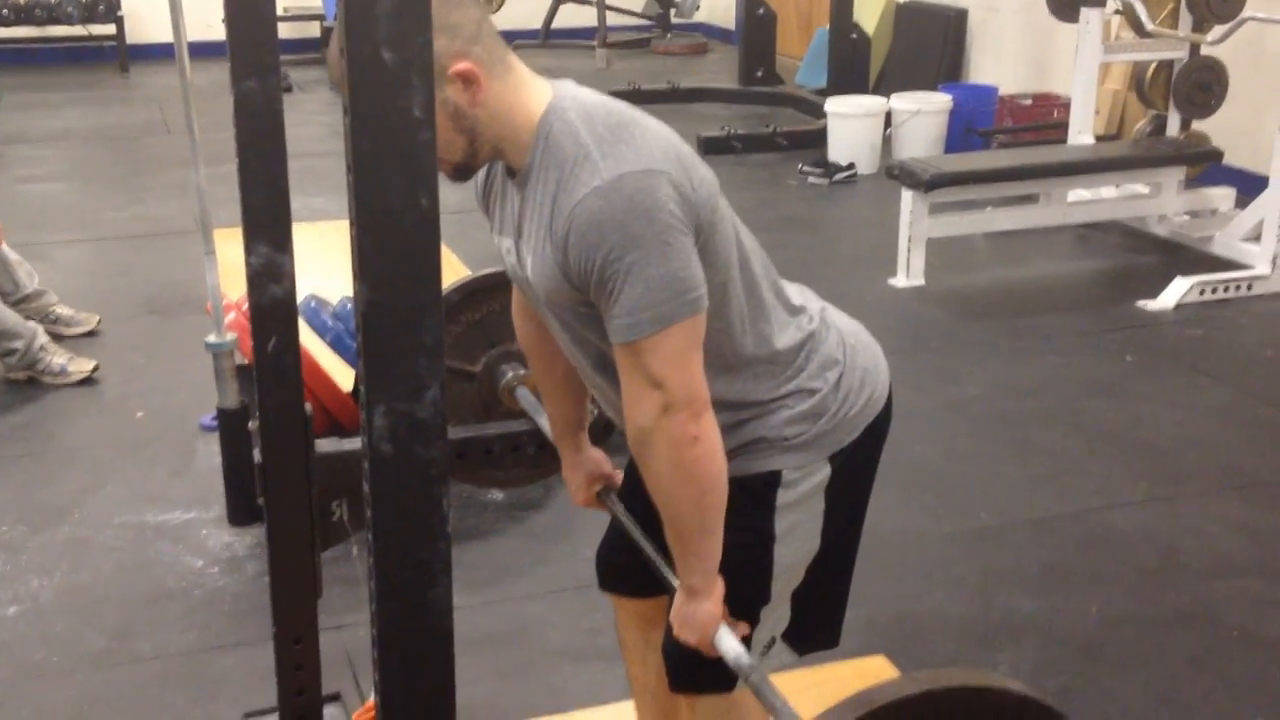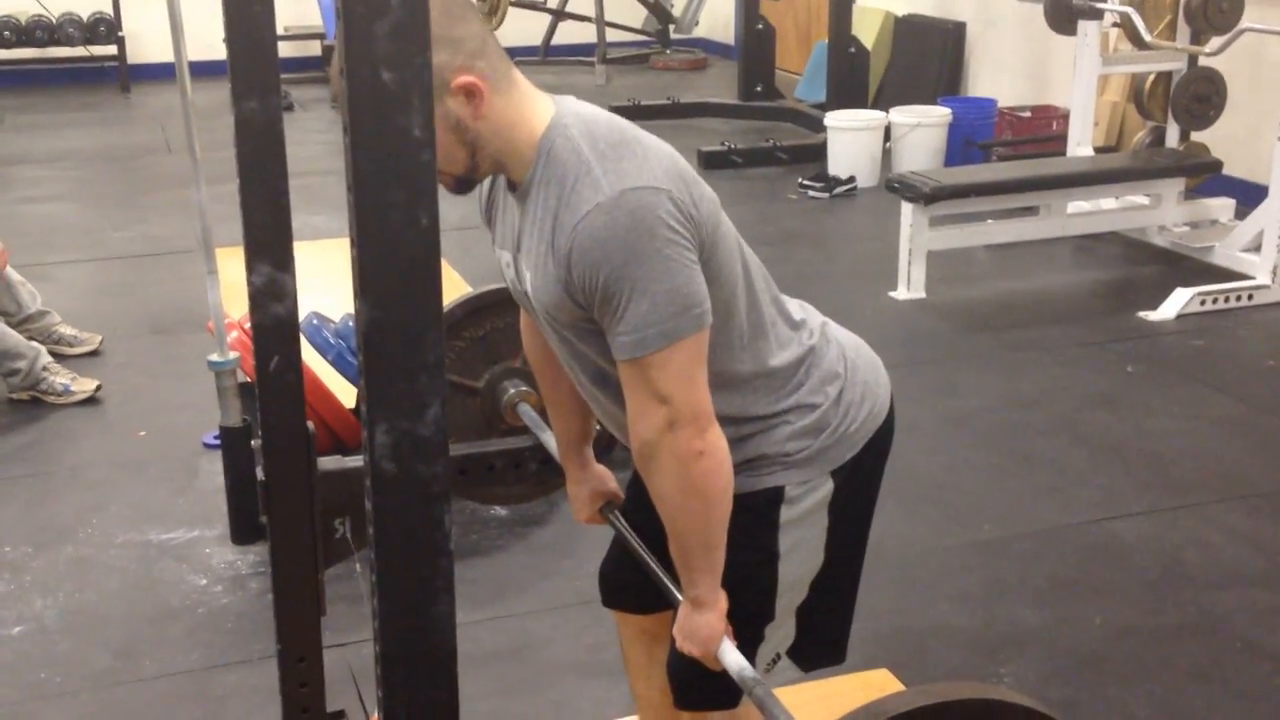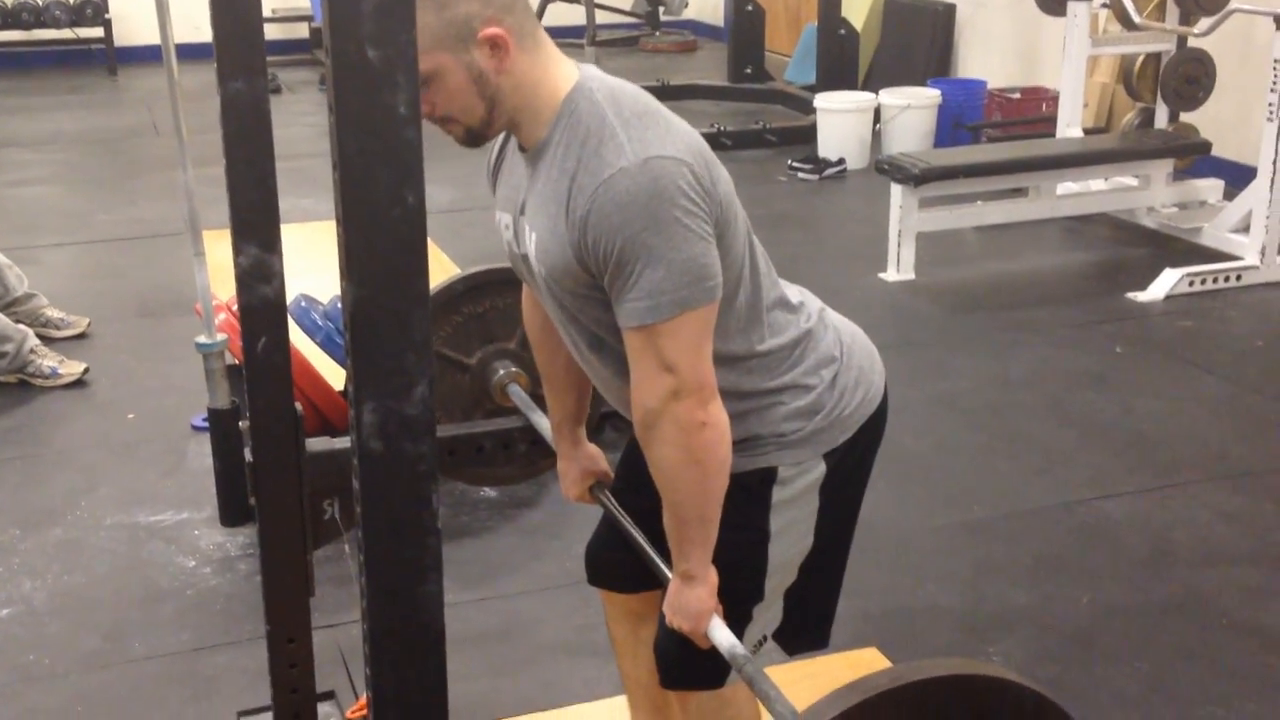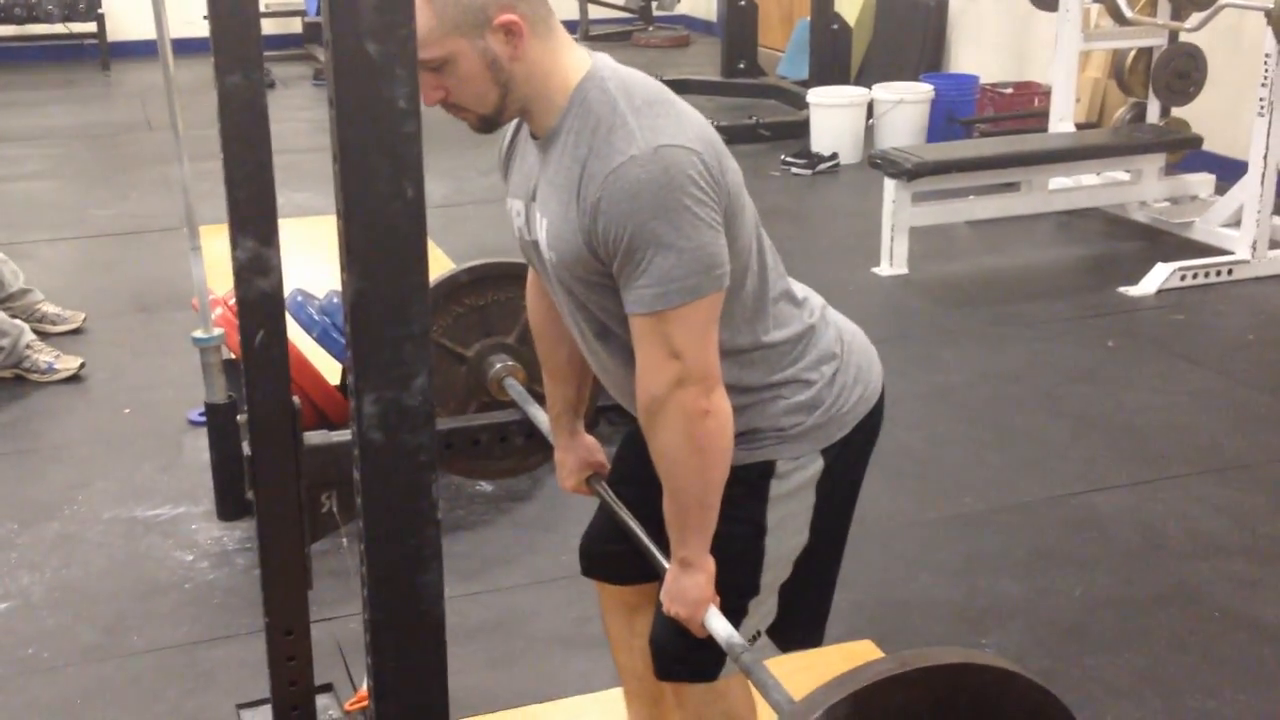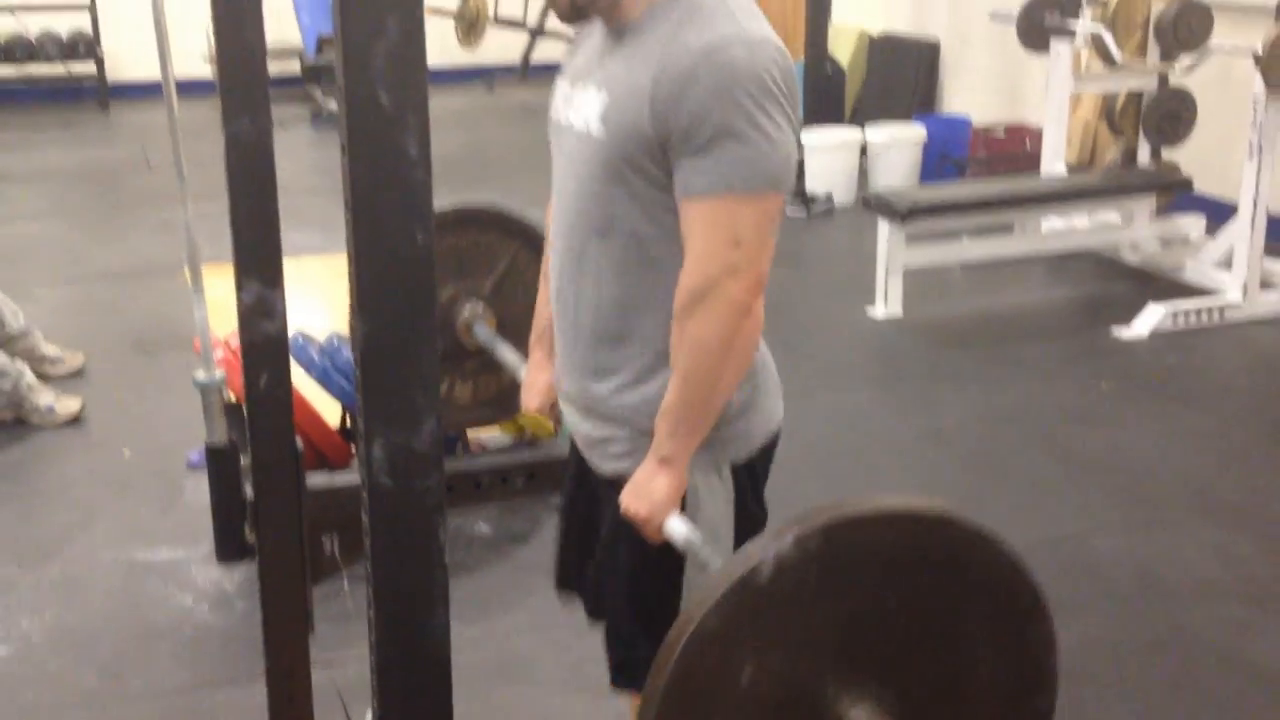
dt=0.5s
person 1, frame 1
left shoulder: (610, 191)
right shoulder: (507, 154)
left elbow: (669, 409)
right elbow: (540, 310)
left wrist: (704, 584)
right wrist: (573, 449)
left hip: (800, 418)
right hip: (721, 412)
right knee: (635, 582)
person 1, frame 2
left shoulder: (613, 209)
right shoulder: (511, 168)
left elbow: (676, 428)
right elbow: (546, 328)
left wrist: (705, 597)
right wrist: (579, 464)
left hip: (805, 435)
right hip: (727, 425)
right knee: (639, 600)
person 1, frame 3
left shoulder: (632, 177)
right shoulder: (519, 138)
left elbow: (679, 402)
right elbow: (548, 299)
left wrist: (695, 571)
right wrist: (569, 439)
left hip: (797, 419)
right hip: (713, 410)
left knee: (699, 662)
right knee: (624, 579)
person 1, frame 4
left shoulder: (643, 165)
right shoulder: (532, 126)
left elbow: (686, 390)
right elbow: (554, 289)
left wrist: (693, 557)
right wrist: (567, 430)
left hip: (793, 416)
right hip: (713, 406)
left knee: (692, 654)
right knee: (618, 570)
person 1, frame 5
left shoulder: (720, 57)
left elbow: (724, 284)
left wrist: (671, 460)
right wrist: (545, 352)
left hip: (681, 435)
right hip: (601, 418)
right knee: (632, 638)
